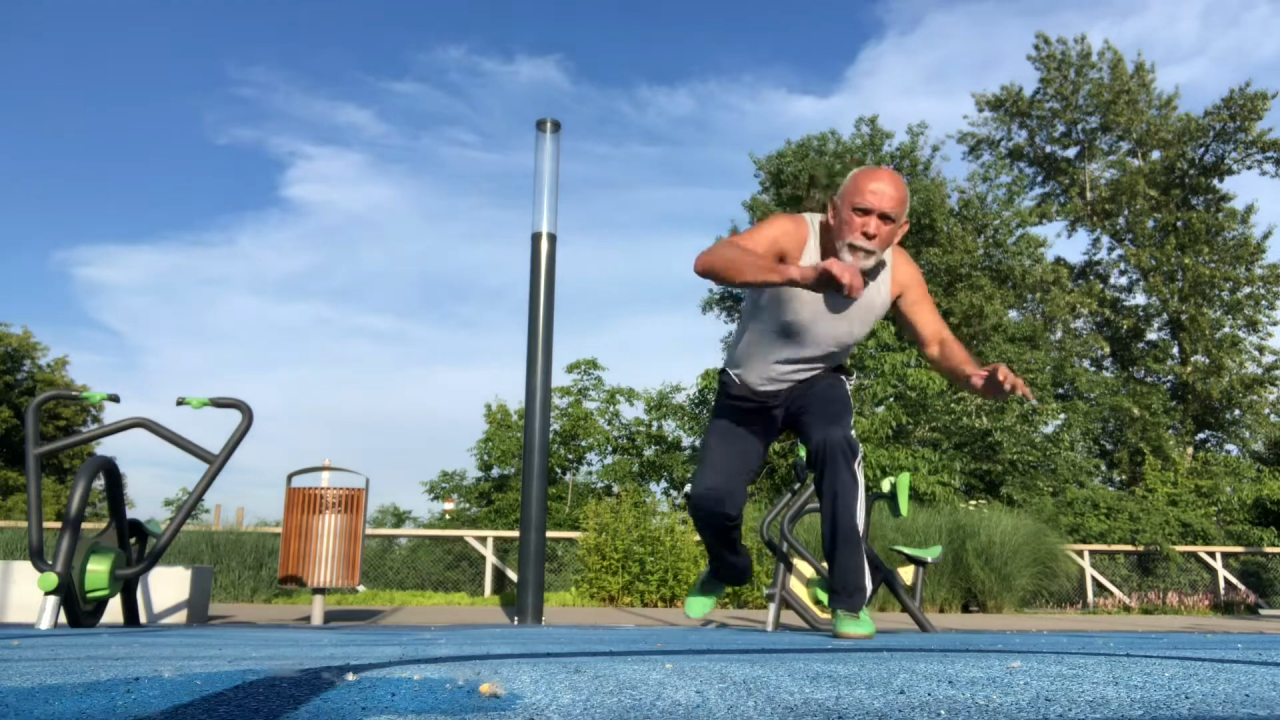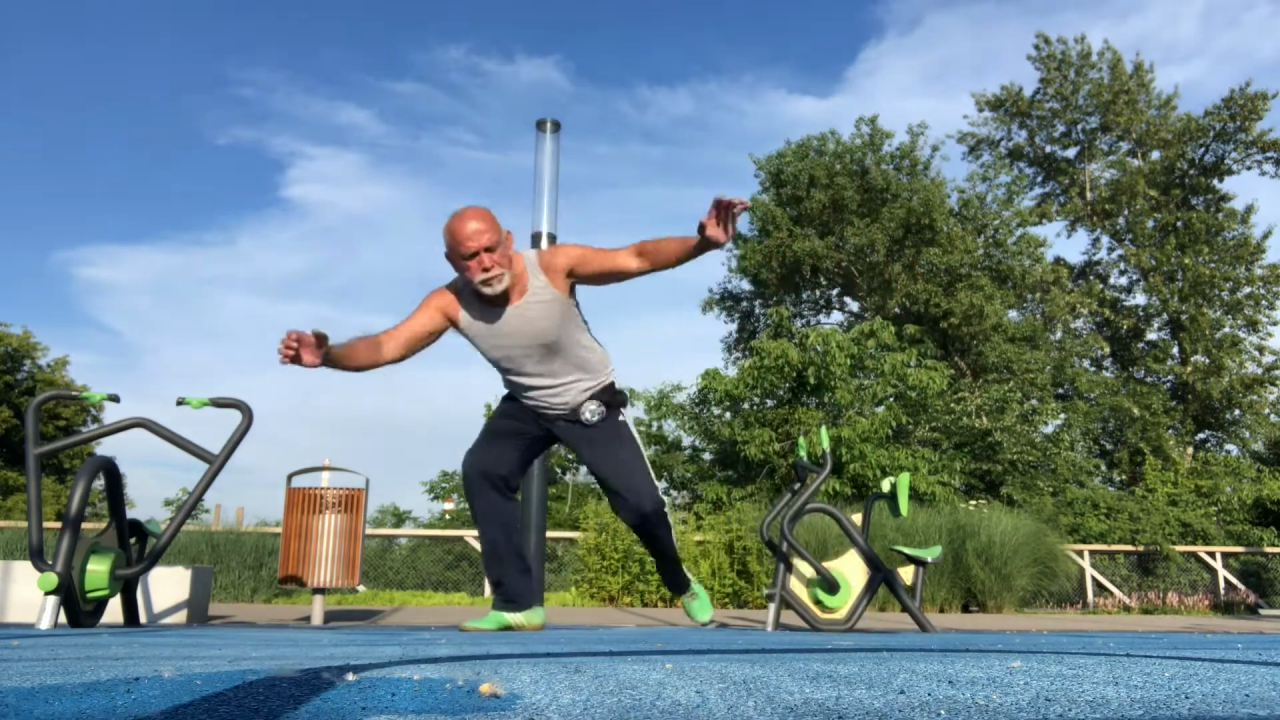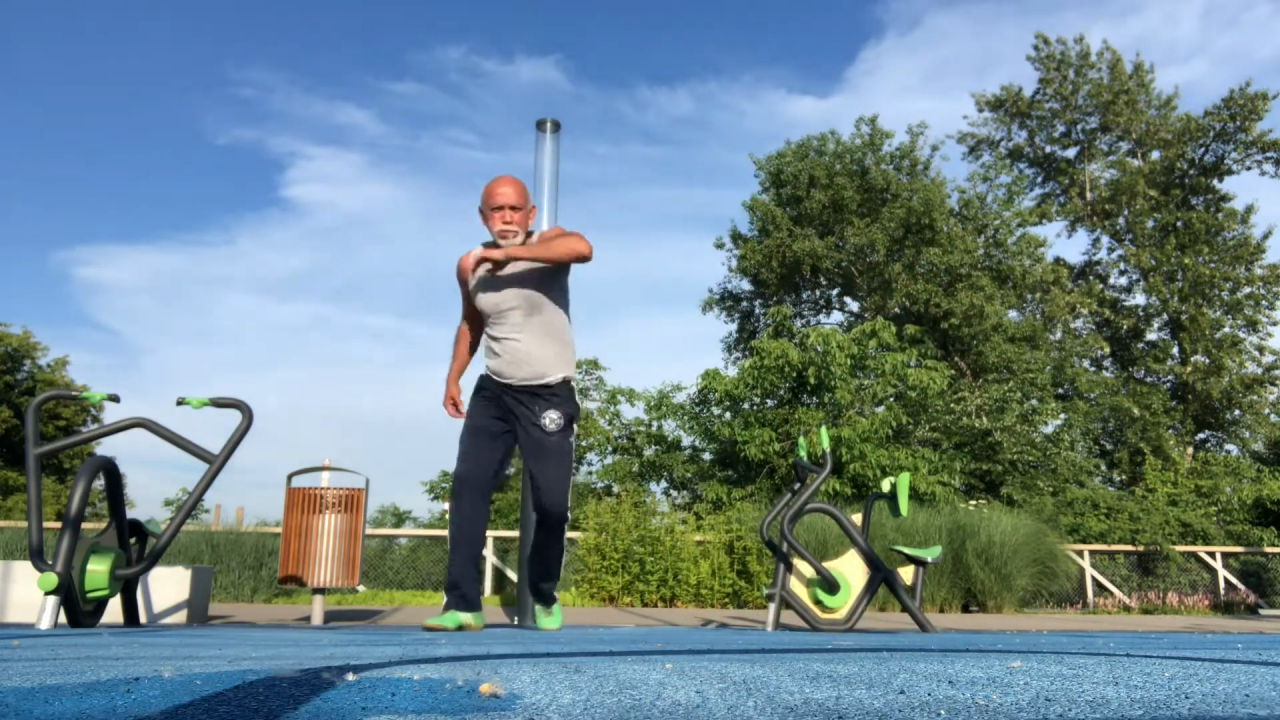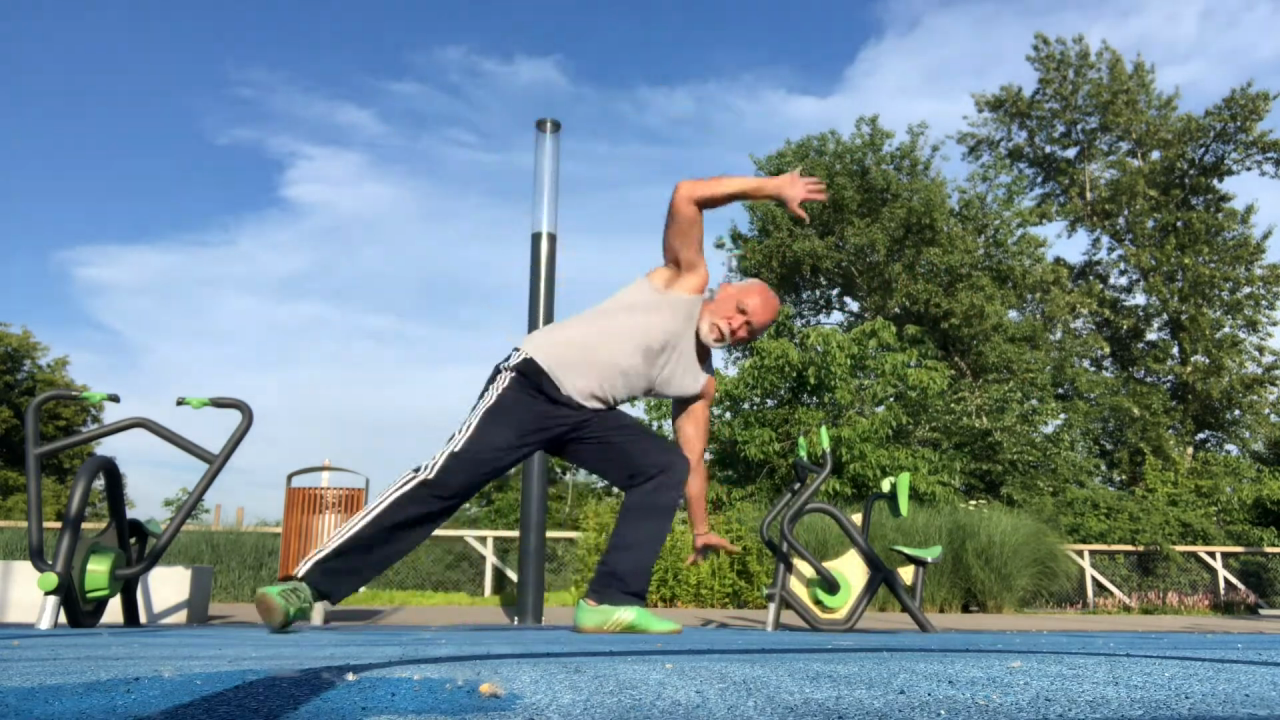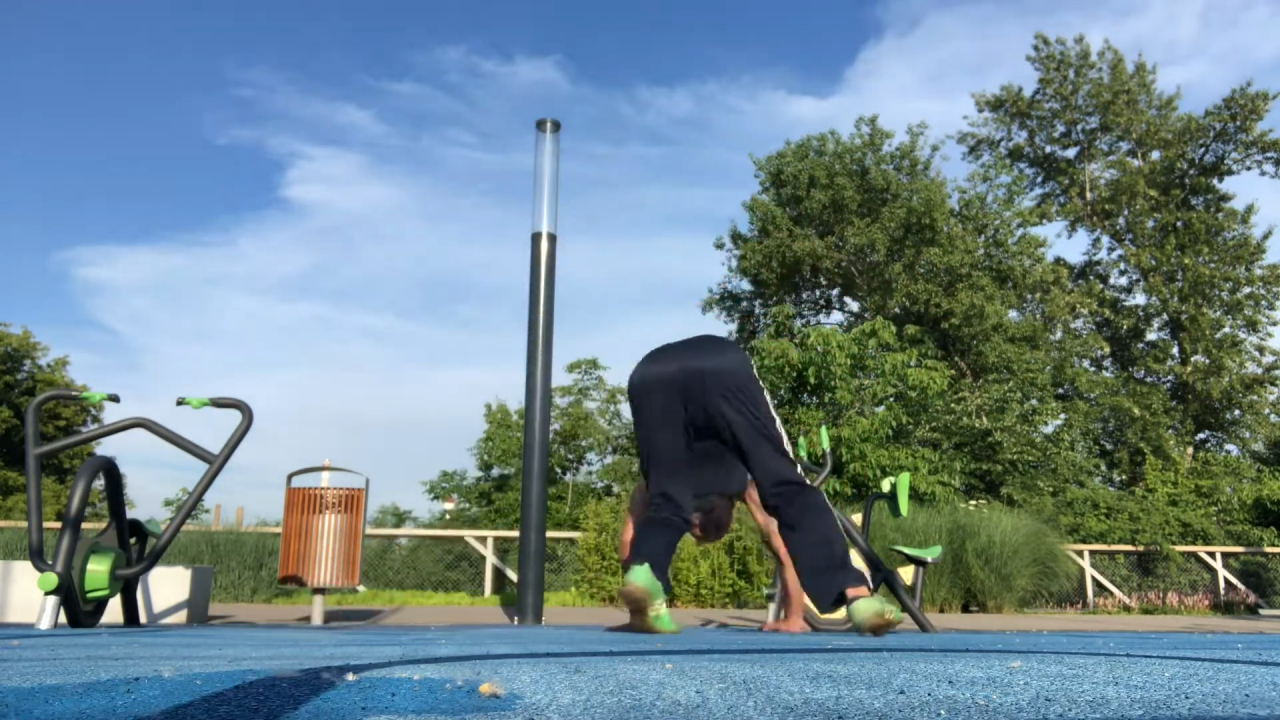
dt=1s
person 1, frame 1
left shoulder: (898, 270)
right shoulder: (791, 233)
left elbow: (938, 343)
right elbow: (708, 262)
left wrist: (978, 378)
right wrist: (804, 275)
left hip: (816, 385)
right hip: (744, 394)
left knee: (835, 449)
right knee: (710, 497)
left ankle: (849, 603)
right ankle: (728, 568)
person 1, frame 2
left shoulder: (552, 265)
right shoulder: (451, 301)
left elbow: (636, 258)
right elbow: (386, 347)
left wrist: (702, 243)
right wrist: (326, 352)
left hip: (592, 400)
right hip: (525, 406)
left knee: (640, 502)
right knee: (483, 474)
left ankle: (680, 584)
right ankle: (519, 603)
person 1, frame 3
left shoulder: (551, 243)
right shoulder: (470, 265)
left elbow: (583, 249)
left wrist: (508, 253)
right wrist: (454, 378)
left hip: (550, 394)
right hip: (494, 393)
left knee: (551, 502)
right knee: (469, 483)
left ankle: (543, 595)
right ankle: (463, 605)
person 1, frame 4
left shoulder: (701, 383)
right shoulder: (687, 280)
left elbow: (690, 456)
right elbow: (686, 196)
left wrist: (700, 526)
right wrist: (773, 186)
left hip: (587, 417)
right hip: (532, 381)
left knee: (666, 469)
right knee: (447, 477)
left ankle: (610, 602)
right ankle: (310, 583)
person 1, frame 5
right shoulder: (743, 484)
left elbow: (628, 540)
right elbow: (783, 548)
right wrist: (793, 614)
left hip: (652, 371)
right hip: (722, 365)
left knee: (667, 502)
right knee: (792, 492)
left ankle: (646, 578)
right ankle: (856, 597)
